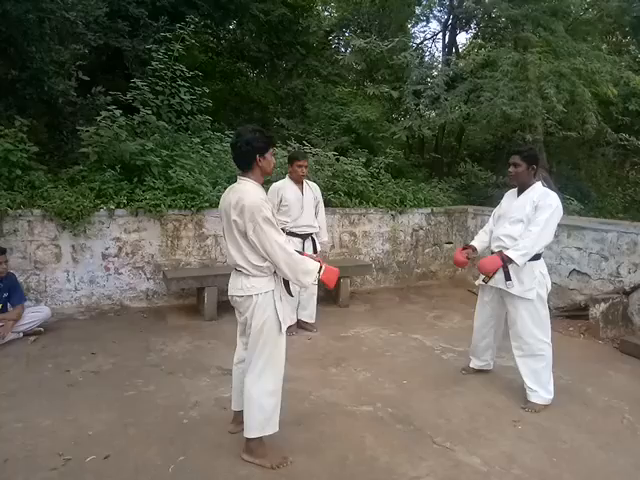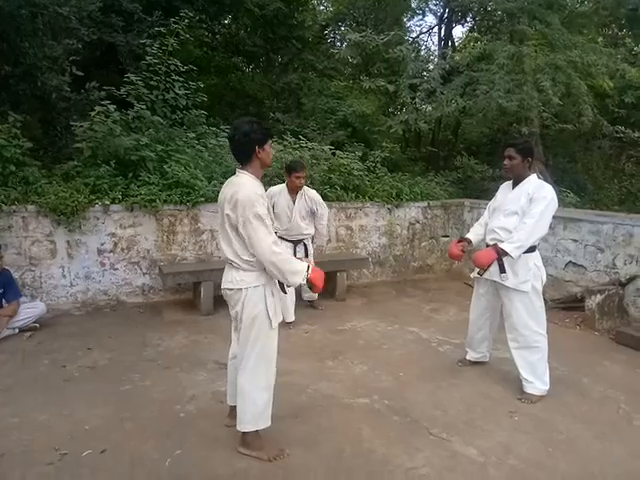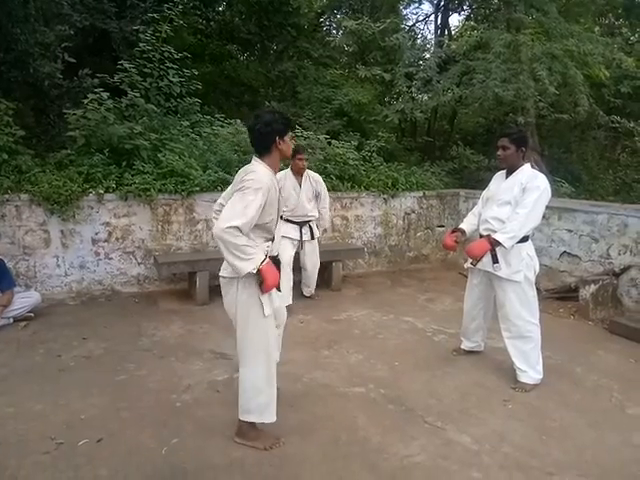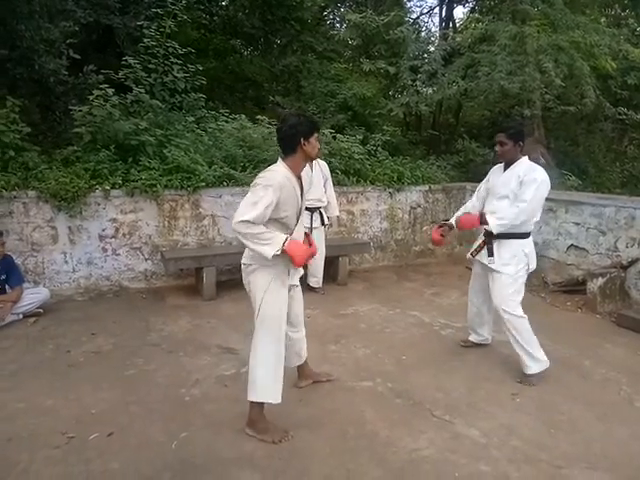
dt=0.4s
person 1, frame 1
left shoulder: (232, 194)
right shoulder: (254, 200)
right elbow: (279, 250)
left wrist: (299, 258)
right wrist: (318, 270)
left hip: (243, 283)
right hip: (261, 290)
left knee: (247, 353)
right knee: (265, 363)
left ankle: (240, 416)
right ankle: (254, 444)
person 1, frame 2
left shoulder: (231, 186)
right shoulder: (249, 193)
right elbow: (267, 250)
left wrist: (294, 266)
right wrist: (306, 272)
left hip: (238, 277)
right hip: (252, 283)
left knee: (242, 349)
right knee: (260, 357)
left ankle: (237, 410)
right ankle: (250, 437)
person 1, frame 3
left shoulder: (253, 173)
right shoulder: (260, 182)
left elbow: (223, 208)
right elbow: (224, 228)
right wrist: (260, 263)
left hip: (252, 268)
right hip: (246, 275)
left knee: (276, 319)
right knee: (258, 346)
left ankle: (261, 384)
right ankle: (247, 426)
person 1, frame 4
left shoulder: (297, 177)
right shoulder: (272, 180)
right elbow: (242, 223)
left wrist: (300, 242)
right wrist: (285, 245)
left hip: (285, 261)
right hip: (264, 263)
left knee: (294, 318)
right knee: (270, 332)
left ankle: (303, 371)
right ankle: (257, 416)
person 2, frame 1
left shoulder: (547, 199)
right shoulder: (509, 196)
left elbow: (536, 237)
right elbow: (491, 225)
left wrist: (505, 257)
right wrist: (474, 247)
left hip: (525, 273)
right hip: (497, 268)
left knee: (530, 334)
right knee: (485, 320)
left ankle: (540, 393)
right ankle: (480, 361)
person 2, frame 2
left shoulder: (542, 191)
right shoulder: (505, 188)
left elbow: (530, 229)
right elbow: (487, 217)
left wrist: (500, 250)
right wrist: (469, 240)
left hip: (520, 265)
right hip: (493, 261)
left knee: (525, 326)
right knee: (481, 312)
left ankle: (536, 384)
right ankle: (476, 353)
person 2, frame 3
left shoulder: (536, 181)
right shoulder: (498, 178)
left elbow: (524, 219)
right elbow: (480, 208)
left wrist: (494, 241)
right wrist: (463, 230)
left hip: (513, 255)
right hip: (485, 252)
left knee: (519, 316)
right knee: (475, 303)
left ankle: (529, 373)
right ankle: (471, 343)
person 2, frame 4
left shoulder: (535, 175)
right shoulder: (497, 170)
left elbow: (522, 211)
right elbow: (478, 200)
left wrist: (483, 219)
right wrist: (452, 223)
left hip: (513, 249)
right hip: (489, 243)
left knee: (506, 306)
right knee: (478, 295)
left ankle: (534, 364)
right ankle: (479, 336)
person 3, frame 1
left shoulder: (314, 188)
right shoulder: (278, 188)
left elbow: (320, 216)
left wrist: (322, 241)
left hip: (310, 240)
right hip: (288, 240)
left knee: (310, 282)
left ankle: (305, 319)
person 3, frame 2
left shoulder: (312, 196)
right shoulder: (273, 193)
left elbow: (322, 219)
left wrist: (320, 243)
left hip: (304, 243)
right hip: (282, 243)
left ankle: (311, 298)
right ankle: (288, 317)
person 3, frame 3
left shoulder: (315, 179)
right shoulder: (280, 179)
left elbow: (323, 204)
left wrist: (322, 225)
left hip: (309, 227)
right hip: (287, 227)
left knee: (312, 263)
right knee: (284, 263)
left ankle: (308, 291)
right ankle: (283, 301)
person 3, frame 4
left shoulder: (322, 165)
left elbow: (329, 191)
left wrist: (332, 214)
left hip: (318, 214)
left knee: (318, 251)
left ankle: (314, 283)
